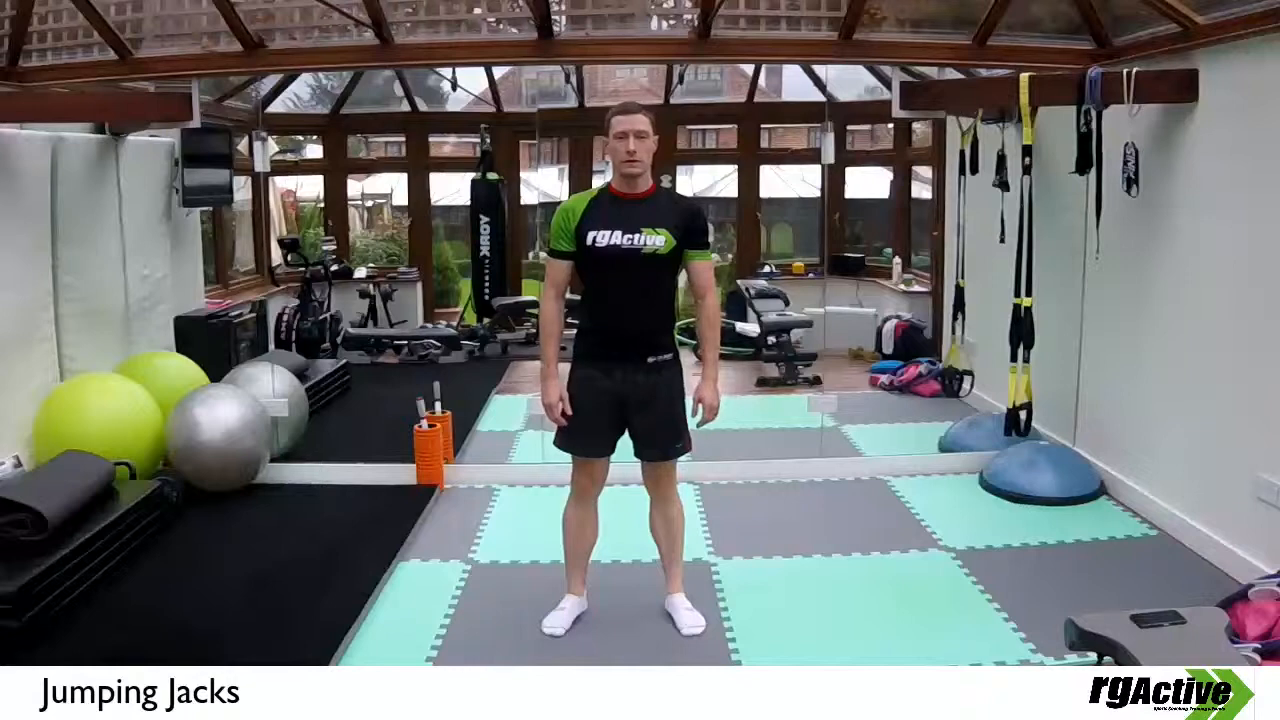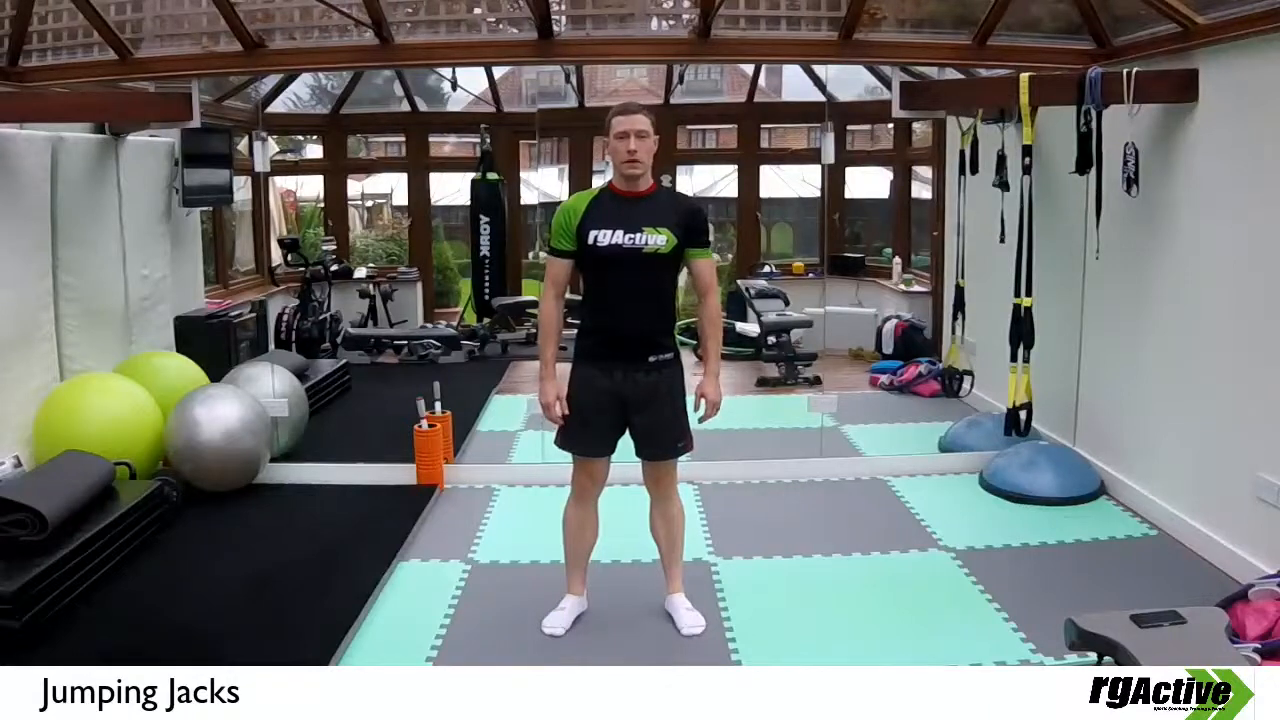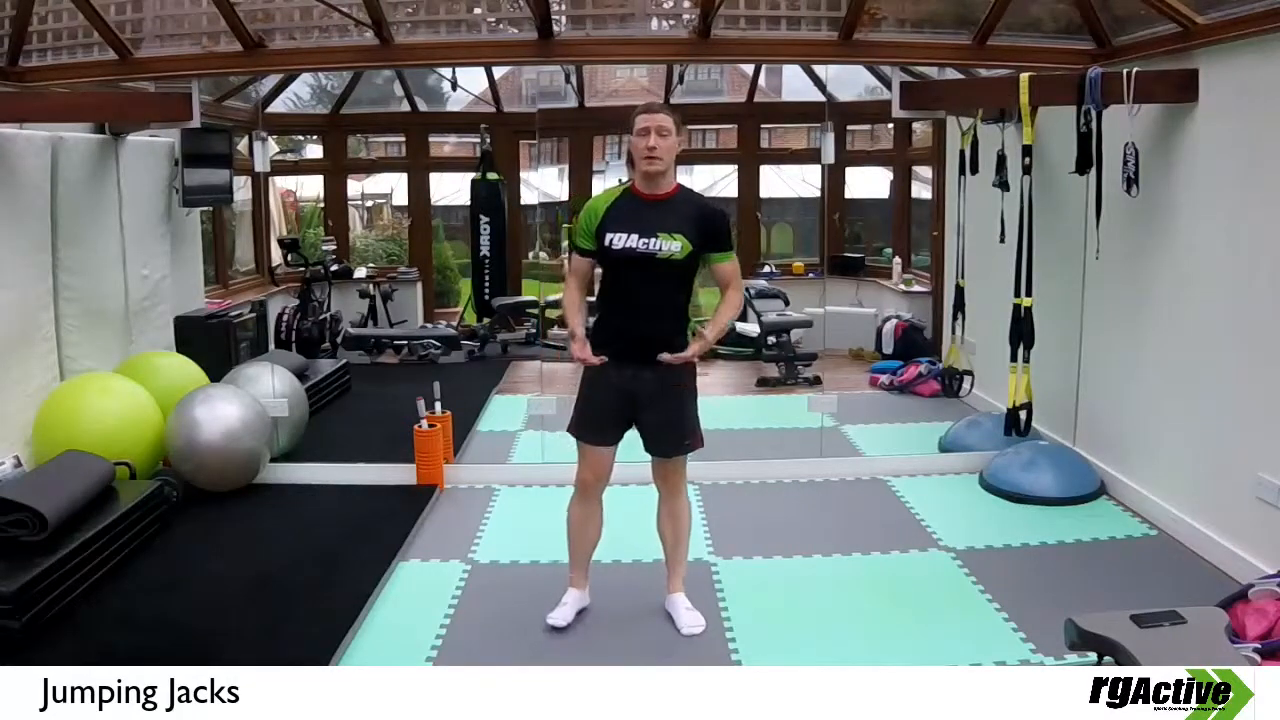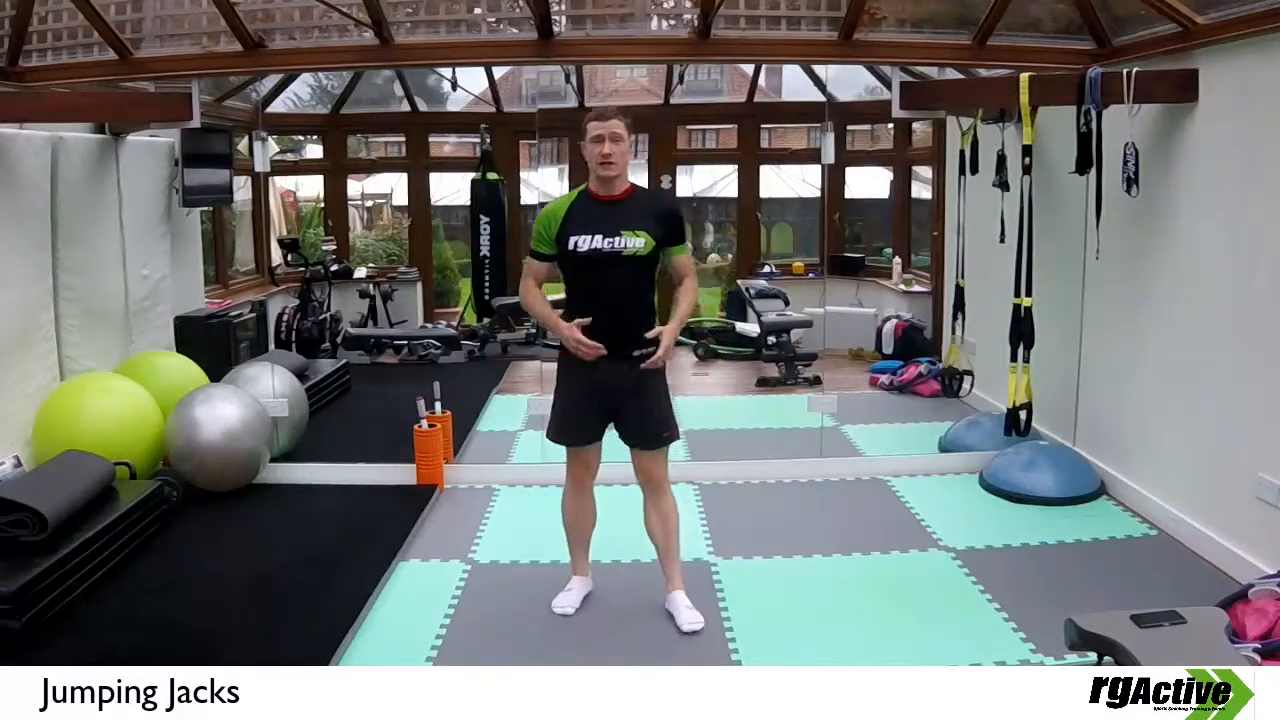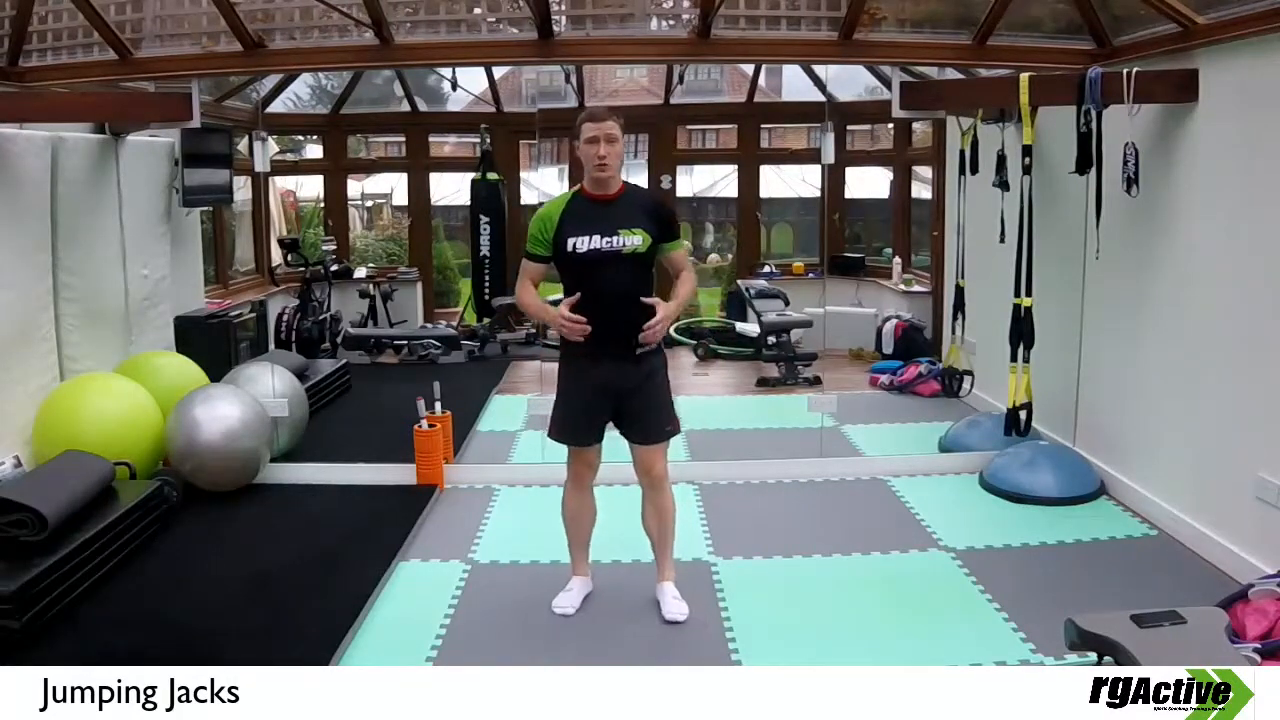
dt=0.5s
person 1, frame 1
left shoulder: (683, 213)
right shoulder: (576, 211)
left elbow: (706, 296)
right elbow: (553, 295)
left wrist: (709, 376)
right wrist: (550, 375)
left hip: (658, 371)
right hip: (592, 371)
left knee: (663, 486)
right knee: (584, 486)
left ankle: (675, 592)
right ankle: (575, 594)
person 1, frame 2
left shoulder: (684, 212)
right shoulder: (579, 210)
left elbow: (708, 294)
right elbow: (553, 292)
left wrist: (711, 370)
right wrist: (548, 371)
left hip: (659, 370)
right hip: (593, 371)
left knee: (664, 484)
right knee: (585, 485)
left ankle: (675, 593)
right ankle: (575, 594)
person 1, frame 3
left shoulder: (704, 214)
right shoulder: (601, 208)
left elbow: (732, 288)
right elbow: (577, 279)
left wrist: (709, 336)
right wrist: (577, 331)
left hip: (670, 368)
right hip: (607, 365)
left knee: (672, 482)
right knee: (589, 480)
left ankle: (676, 591)
right ankle: (577, 589)
person 1, frame 4
left shoulder: (660, 210)
right shoulder: (558, 214)
left elbow: (686, 278)
right elbow: (529, 285)
left wrist: (674, 326)
right wrist: (560, 327)
left hip: (642, 364)
right hip: (582, 364)
left knee: (655, 480)
right knee: (580, 474)
left ankle: (675, 589)
right ankle: (580, 575)
person 1, frame 5
left shoulder: (653, 208)
right shoulder: (554, 215)
left elbow: (684, 272)
right elbow: (525, 288)
left wrist: (672, 308)
right wrist: (551, 315)
left hip: (643, 362)
right hip: (582, 364)
left knee: (654, 475)
right knee: (580, 473)
left ankle: (665, 580)
right ankle: (580, 575)
